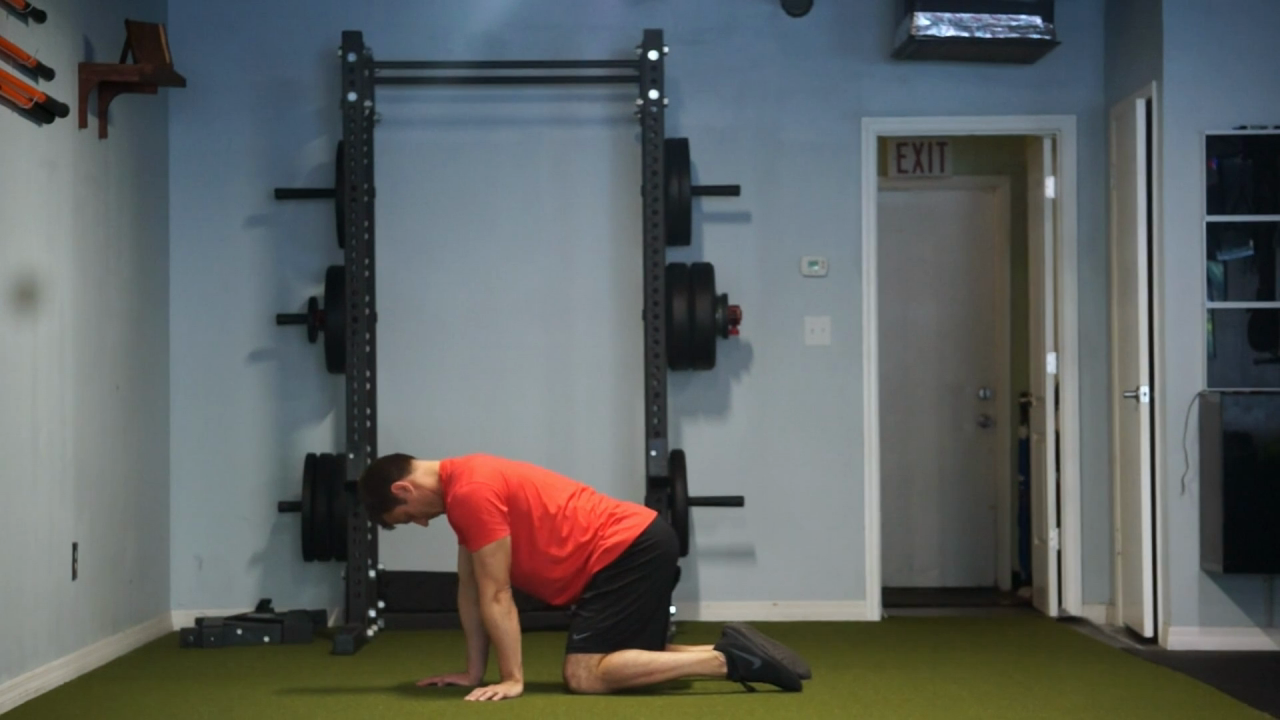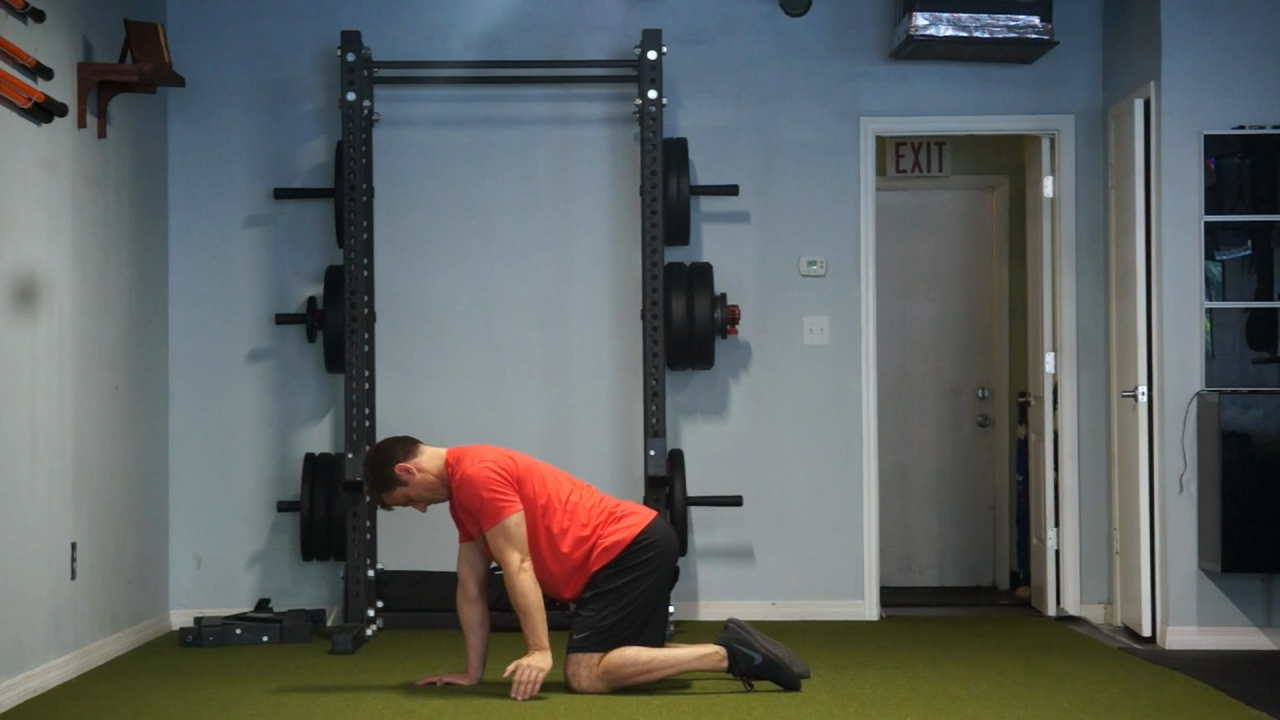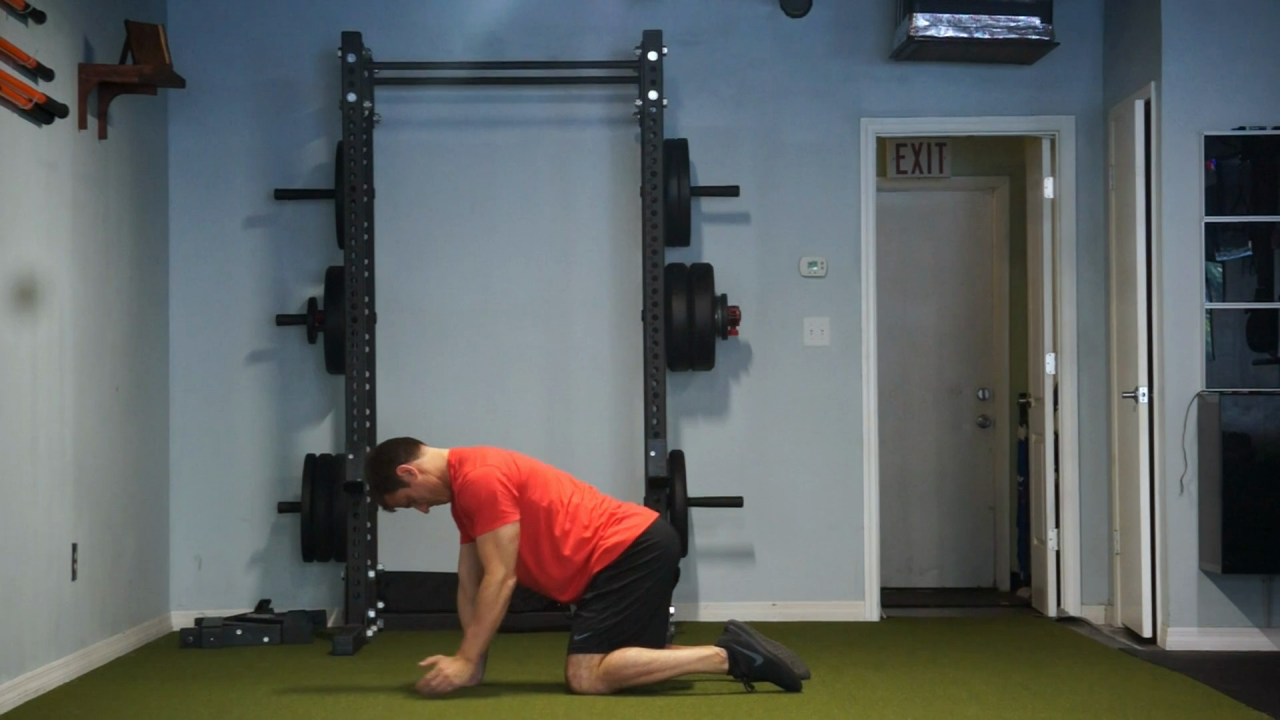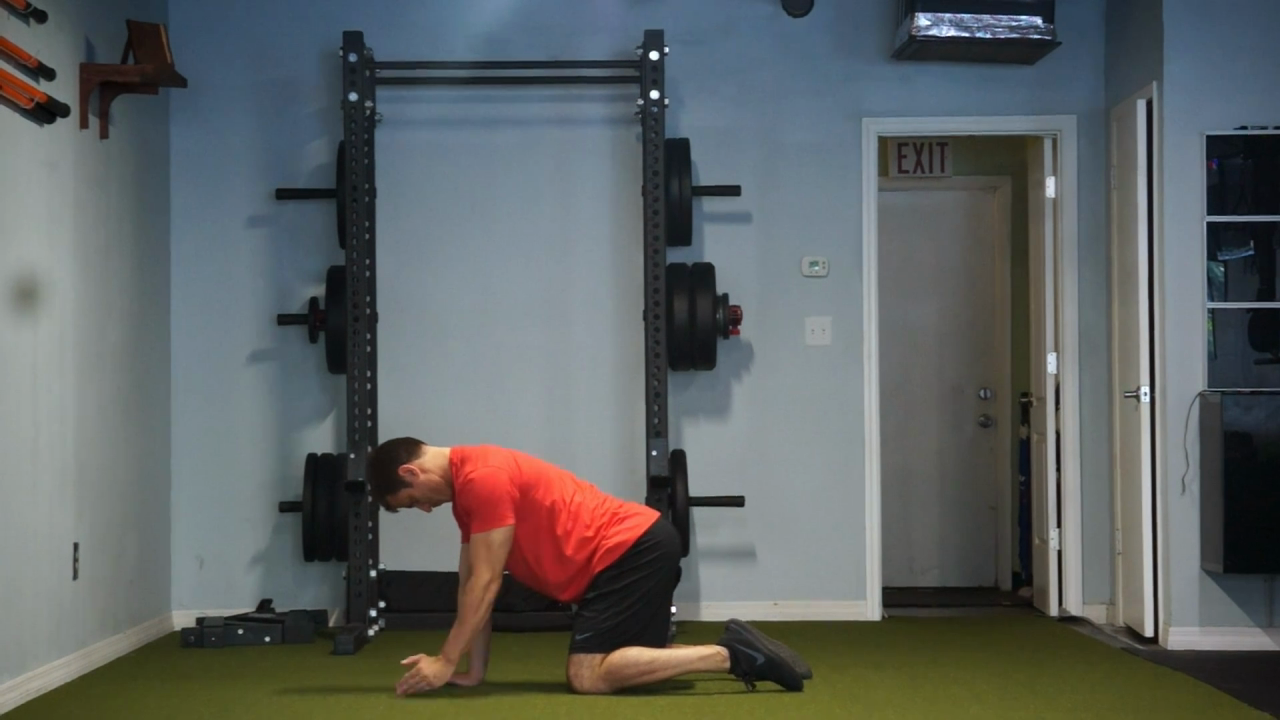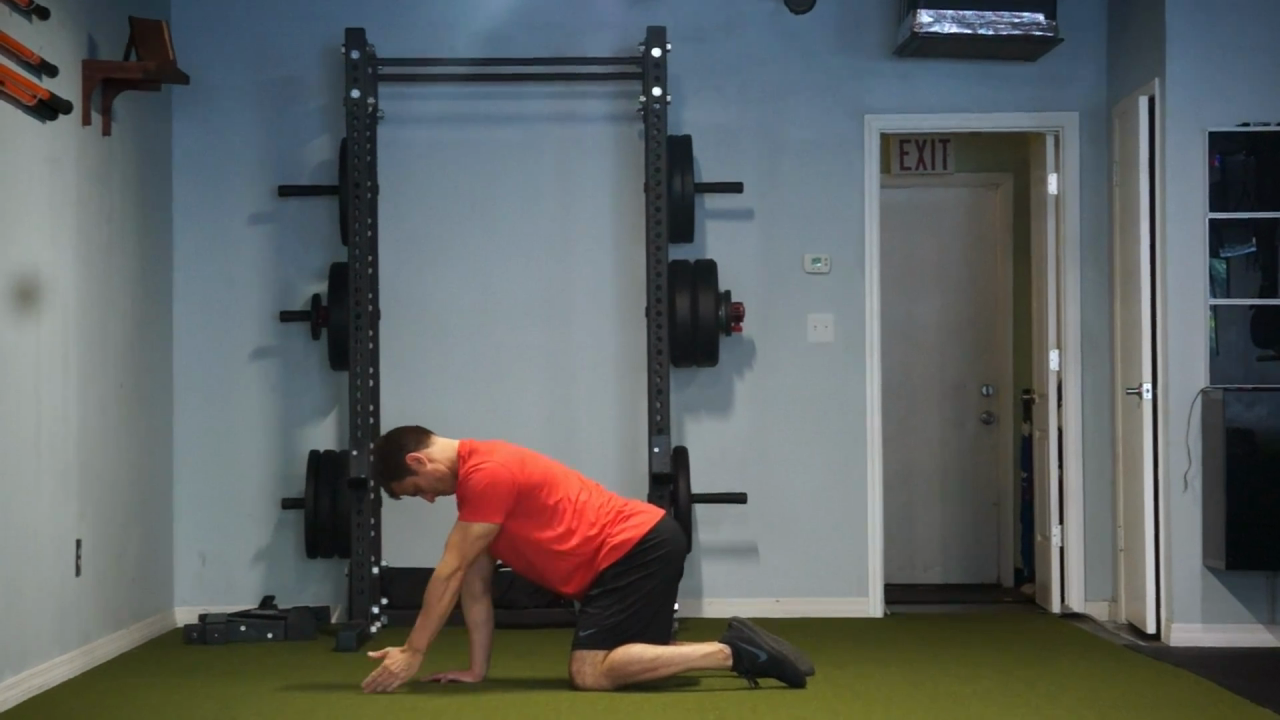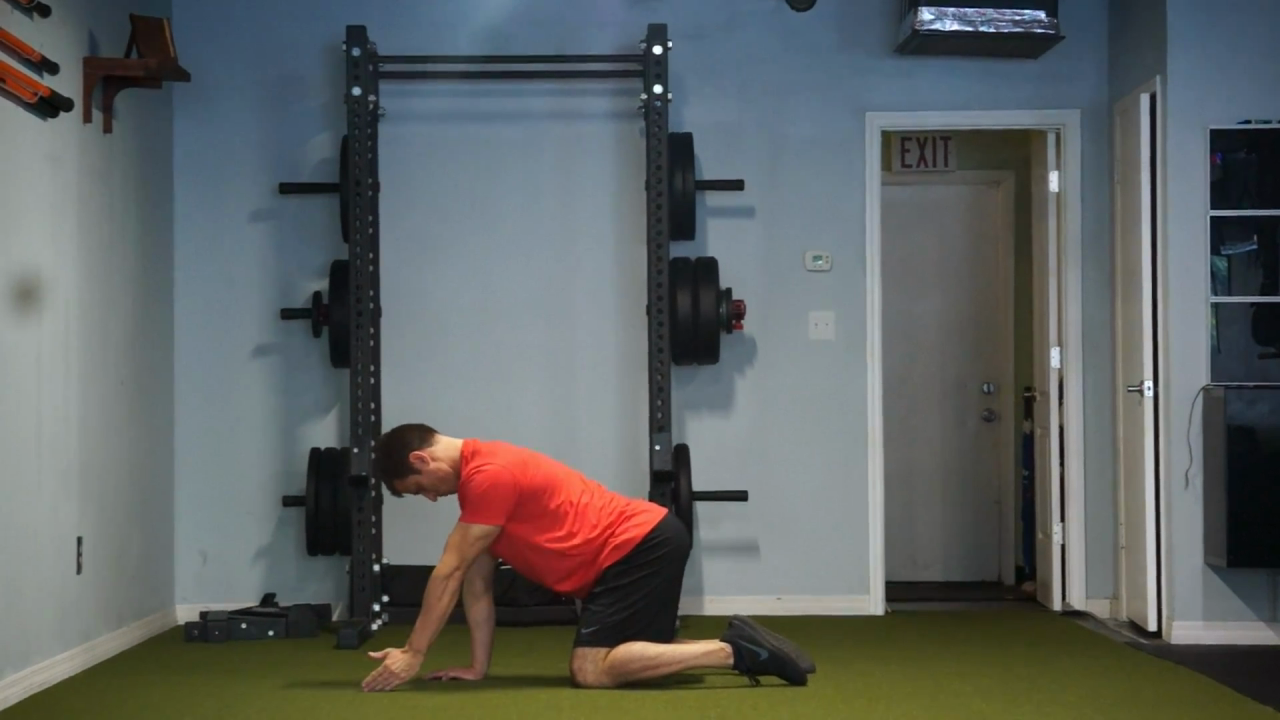
dt=0.4s
person 1, frame 1
left shoulder: (469, 493)
right shoulder: (463, 491)
left elbow: (495, 594)
right elbow: (470, 592)
left wrist: (512, 677)
right wrist: (473, 672)
left hip: (629, 548)
right hip: (641, 542)
left knee: (584, 673)
right knee: (625, 659)
left ankle: (728, 659)
right ankle: (730, 651)
person 1, frame 2
left shoulder: (476, 475)
right shoulder: (461, 492)
left elbow: (518, 565)
right elbow: (470, 587)
left wrist: (539, 652)
right wrist: (472, 671)
left hip: (629, 546)
right hip: (639, 542)
left knee: (586, 673)
right knee: (620, 658)
left ankle: (728, 654)
right ankle: (731, 648)
person 1, frame 3
left shoulder: (479, 479)
right shoulder: (464, 490)
left elbow: (501, 580)
right elbow: (472, 584)
left wrist: (465, 660)
right wrist: (473, 669)
left hip: (631, 548)
right hip: (641, 544)
left knee: (586, 675)
right knee: (620, 661)
left ankle: (728, 655)
right ankle: (734, 651)
person 1, frame 4
left shoulder: (482, 480)
right shoulder: (466, 488)
left elbow: (485, 584)
right elbow: (474, 583)
left wrist: (445, 661)
right wrist: (473, 671)
left hip: (633, 548)
right hip: (642, 544)
left knee: (587, 675)
right knee: (619, 660)
left ankle: (730, 654)
right ankle: (735, 650)
person 1, frame 5
left shoulder: (485, 473)
right shoulder: (474, 476)
left elbow: (451, 573)
right elbow: (475, 584)
left wrist: (413, 653)
right wrist: (476, 668)
left hip: (638, 546)
right hip: (647, 542)
left knee: (589, 672)
right knee: (624, 658)
left ankle: (732, 651)
right ankle: (737, 648)
person 1, frame 6
left shoulder: (487, 475)
right shoulder: (479, 474)
left elbow: (449, 573)
right elbow: (476, 582)
left wrist: (413, 654)
right wrist: (477, 666)
left hip: (642, 545)
right hip: (649, 541)
left knee: (590, 670)
right knee: (622, 655)
left ankle: (735, 650)
right ankle: (739, 646)
